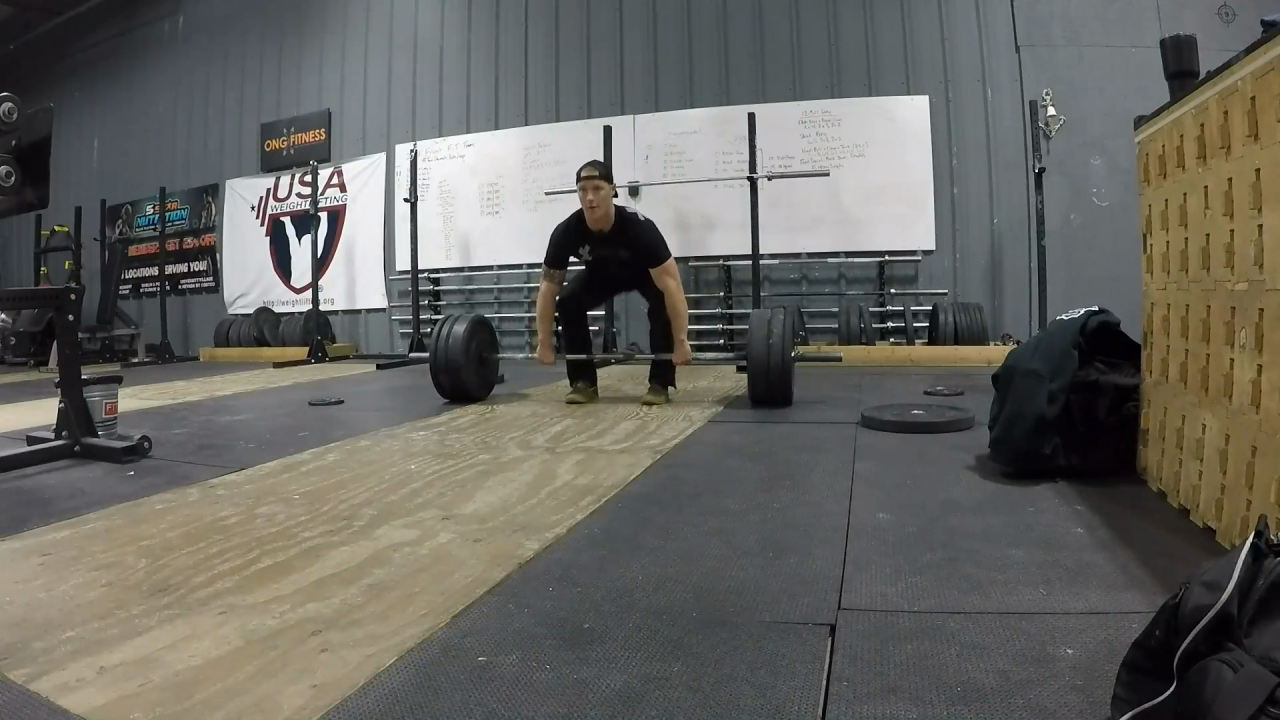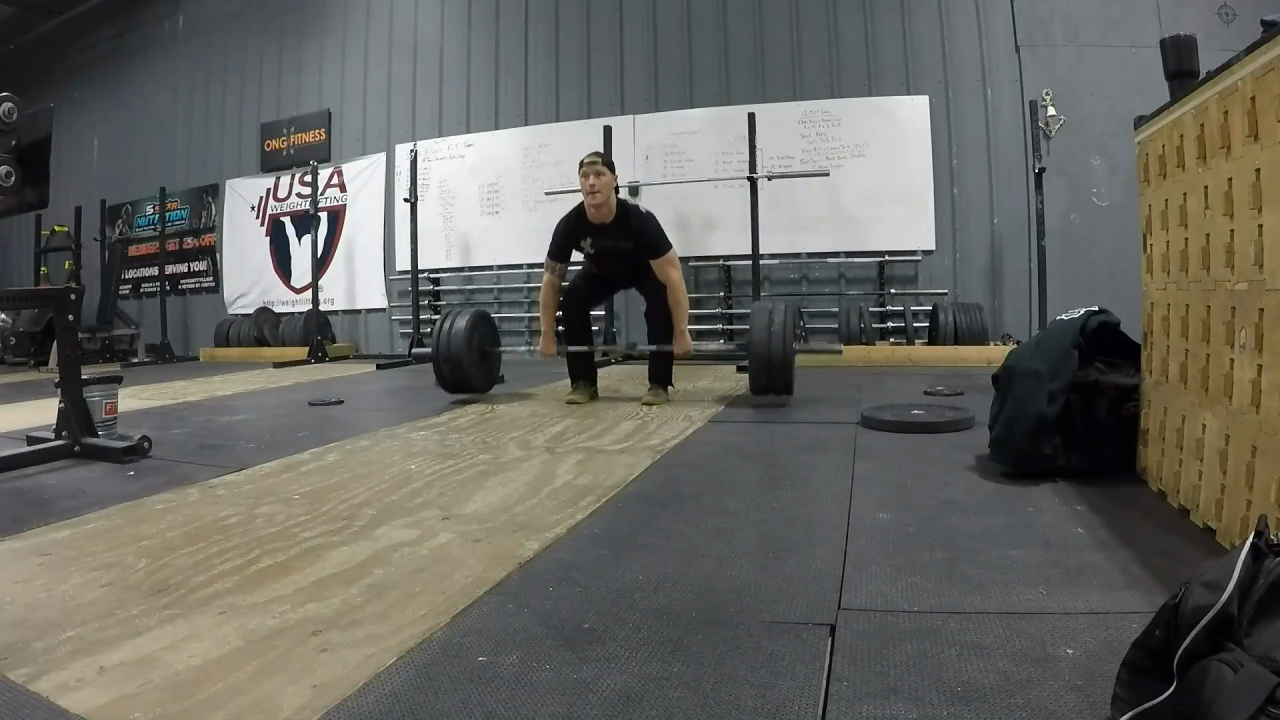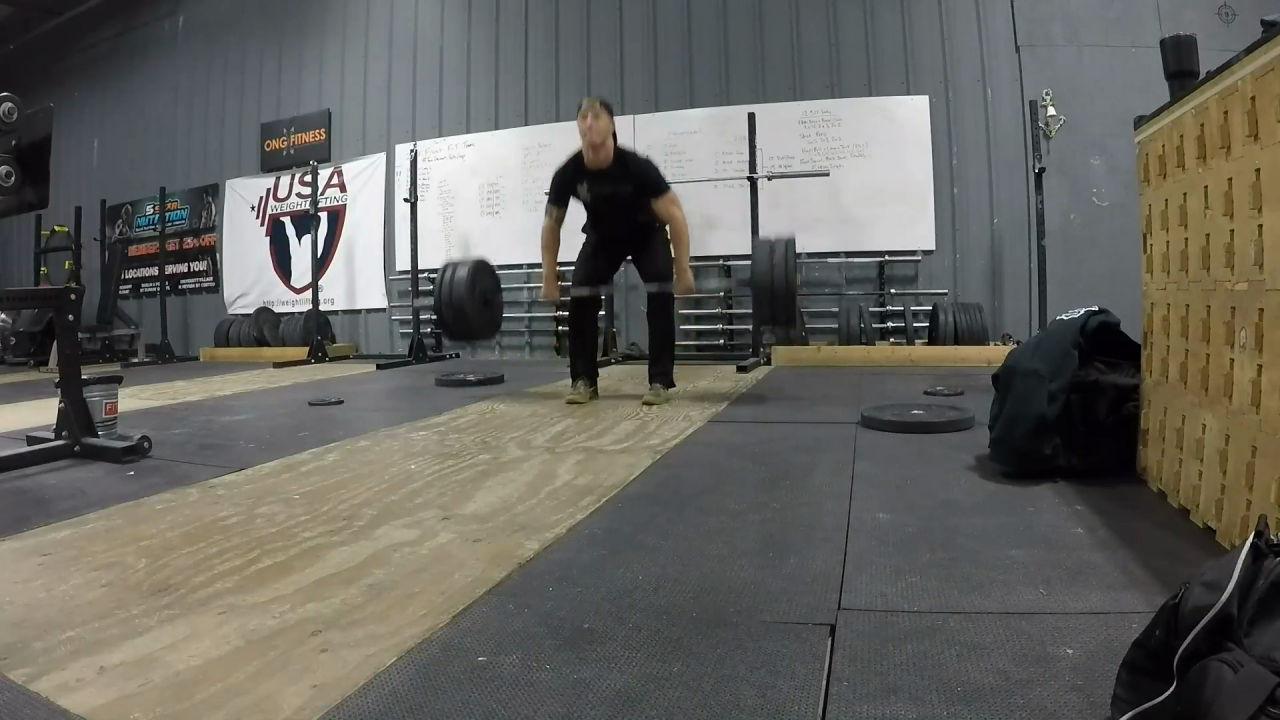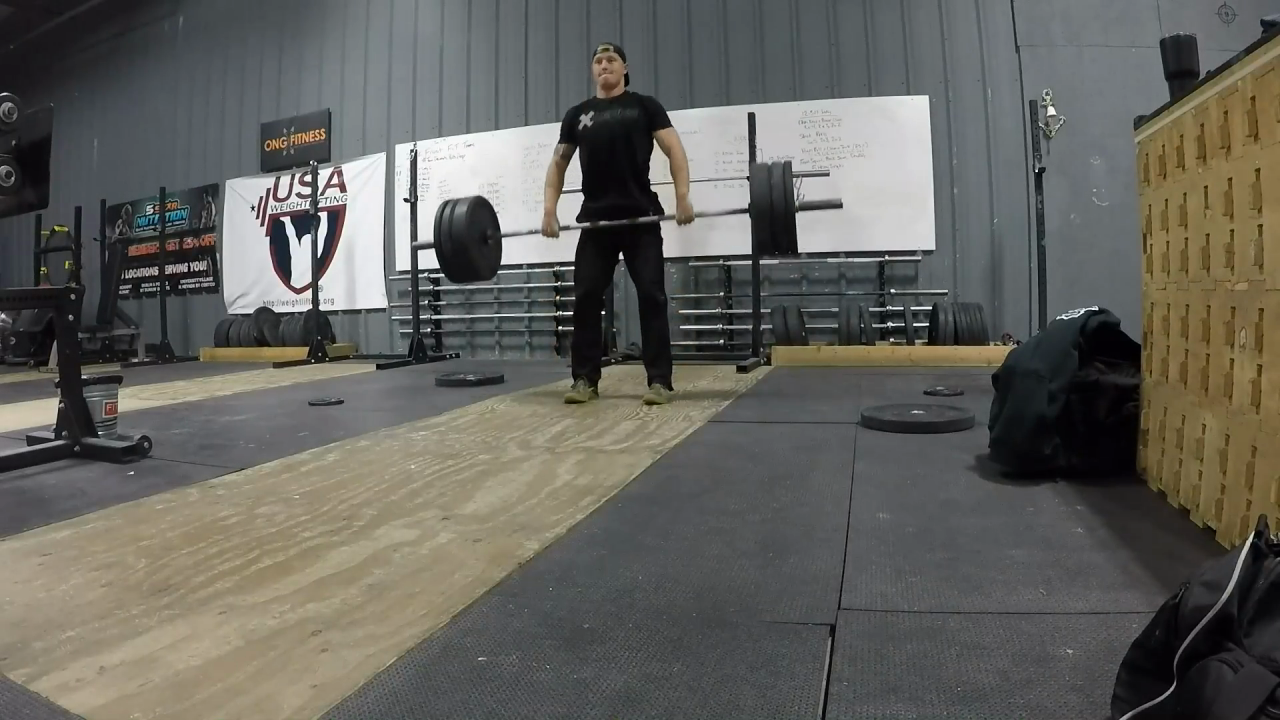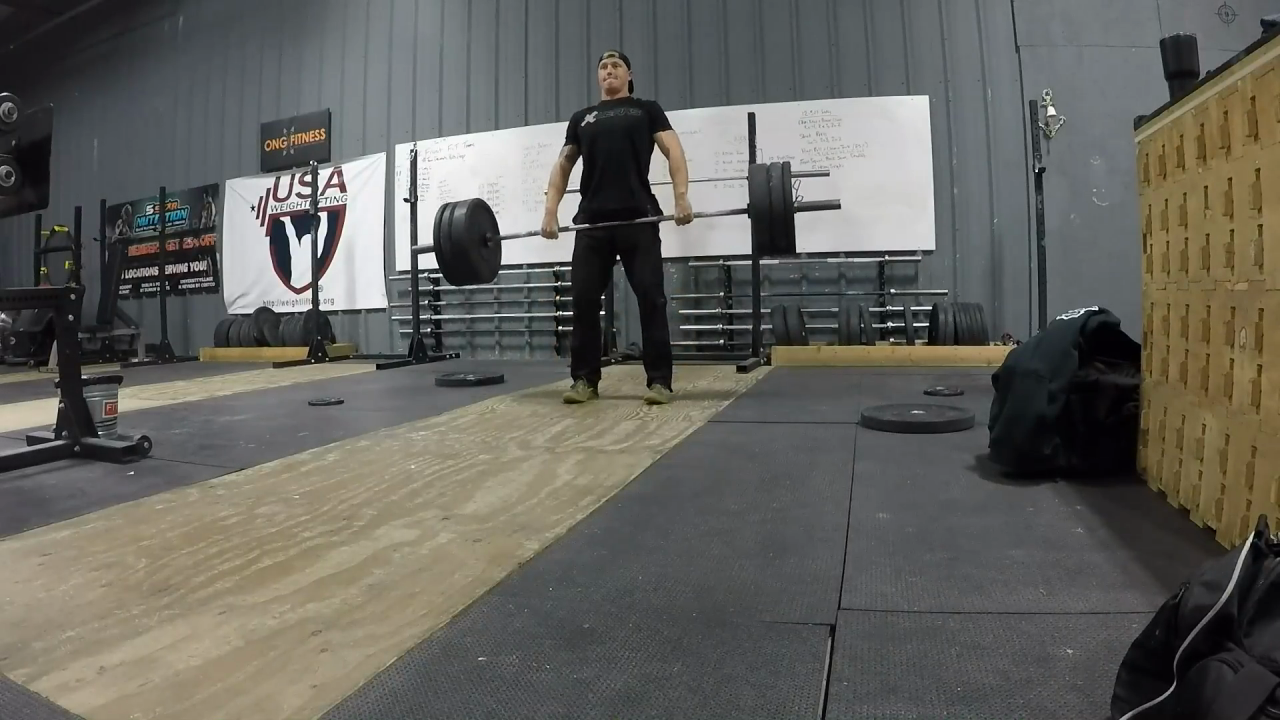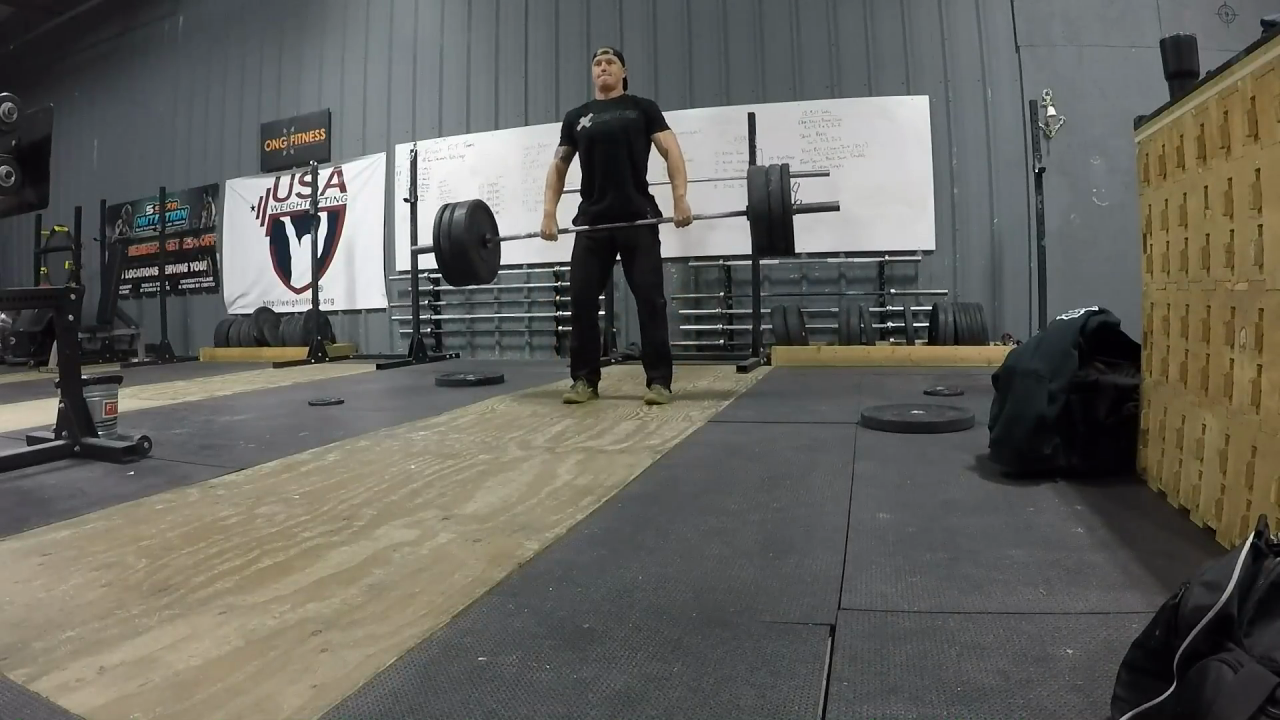
dt=0.3s
person 1, frame 1
left shoulder: (639, 228)
right shoulder: (566, 232)
left elbow: (672, 286)
right elbow: (548, 289)
left wrist: (680, 342)
right wrist: (544, 343)
left hip: (642, 272)
right hip: (600, 274)
left knee: (662, 302)
right knee: (567, 302)
left ankle: (659, 383)
right ankle: (583, 381)
person 1, frame 2
left shoulder: (639, 220)
right shoulder: (569, 226)
left elbow: (672, 276)
right elbow: (551, 281)
left wrist: (681, 333)
right wrist: (547, 335)
left hip: (642, 269)
right hip: (601, 272)
left knee: (660, 299)
right knee: (571, 300)
left ankle: (659, 384)
right ankle: (583, 381)
person 1, frame 3
left shoulder: (636, 167)
right shoulder: (568, 172)
left elbow: (674, 217)
right elbow: (551, 227)
left wrist: (682, 271)
right wrist: (549, 279)
left hip: (645, 232)
right hip: (601, 236)
left knee: (660, 297)
right knee: (581, 296)
left ankle: (660, 382)
right ankle: (584, 381)
person 1, frame 4
left shoulder: (643, 106)
right shoulder: (577, 114)
left elbow: (674, 148)
right elbow: (558, 164)
left wrist: (683, 197)
right wrist: (549, 210)
left hip: (640, 215)
right hip: (595, 218)
left knee: (651, 295)
right knee: (586, 297)
left ankle: (659, 381)
right ankle: (585, 379)
person 1, frame 5
left shoulder: (646, 110)
right shoulder: (582, 118)
left elbow: (673, 150)
right elbow: (562, 166)
left wrist: (681, 196)
right wrist: (550, 210)
left hip: (637, 216)
right hip: (591, 219)
left knee: (650, 298)
right knee: (584, 299)
left ankle: (659, 381)
right ankle: (585, 379)
person 1, frame 6
left shoulder: (642, 108)
right shoulder: (576, 116)
left elbow: (670, 151)
right elbow: (558, 166)
left wrist: (680, 199)
right wrist: (549, 212)
left hip: (637, 217)
right hip: (591, 220)
left knee: (650, 298)
right knee: (582, 299)
left ankle: (659, 381)
right ankle: (585, 379)
